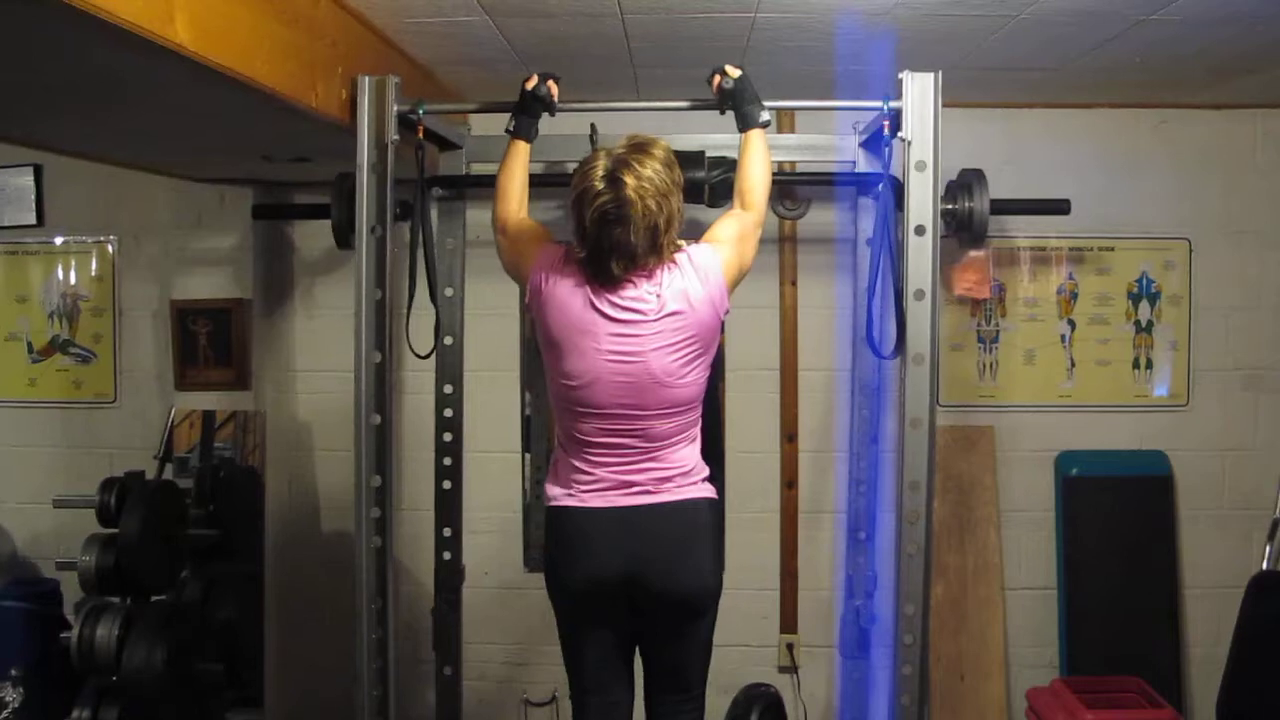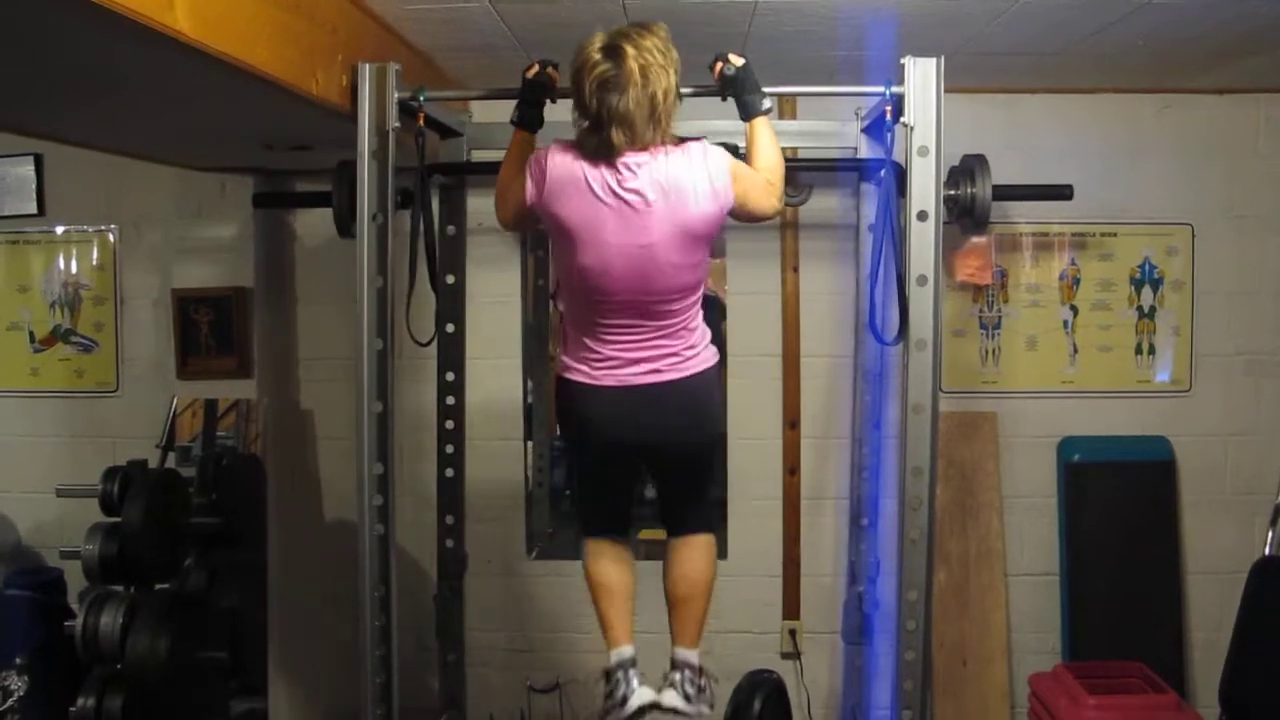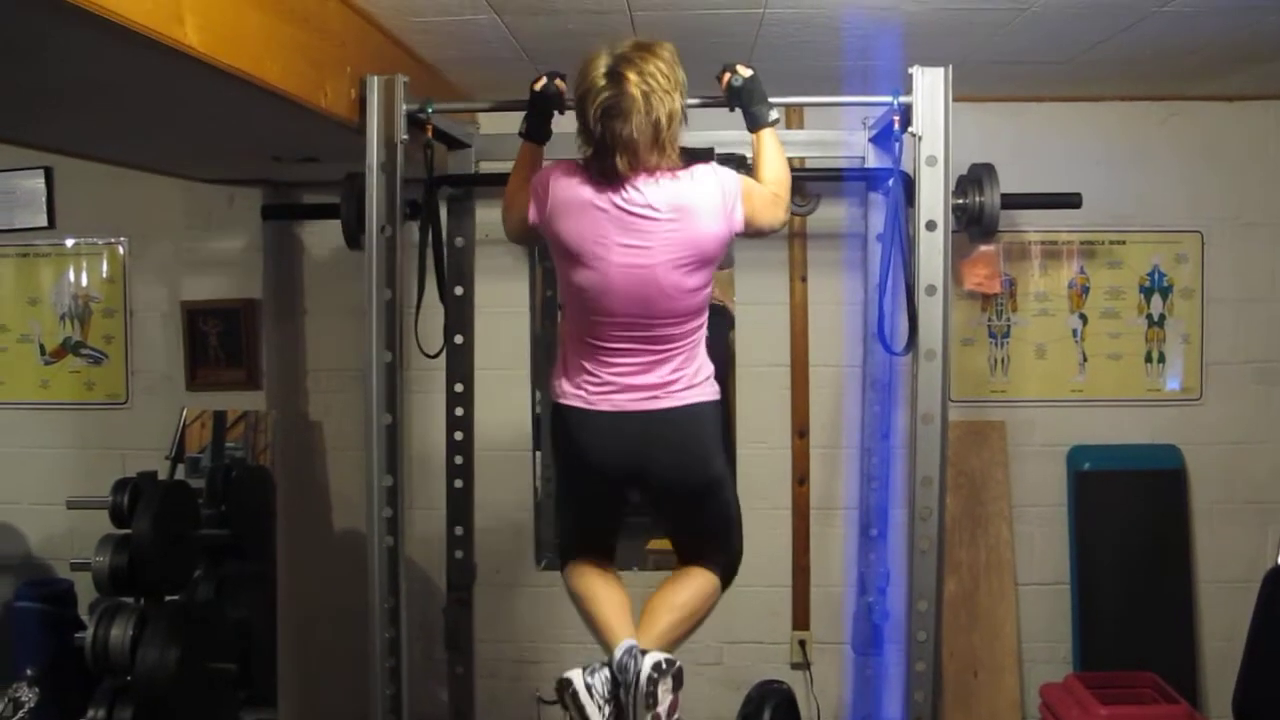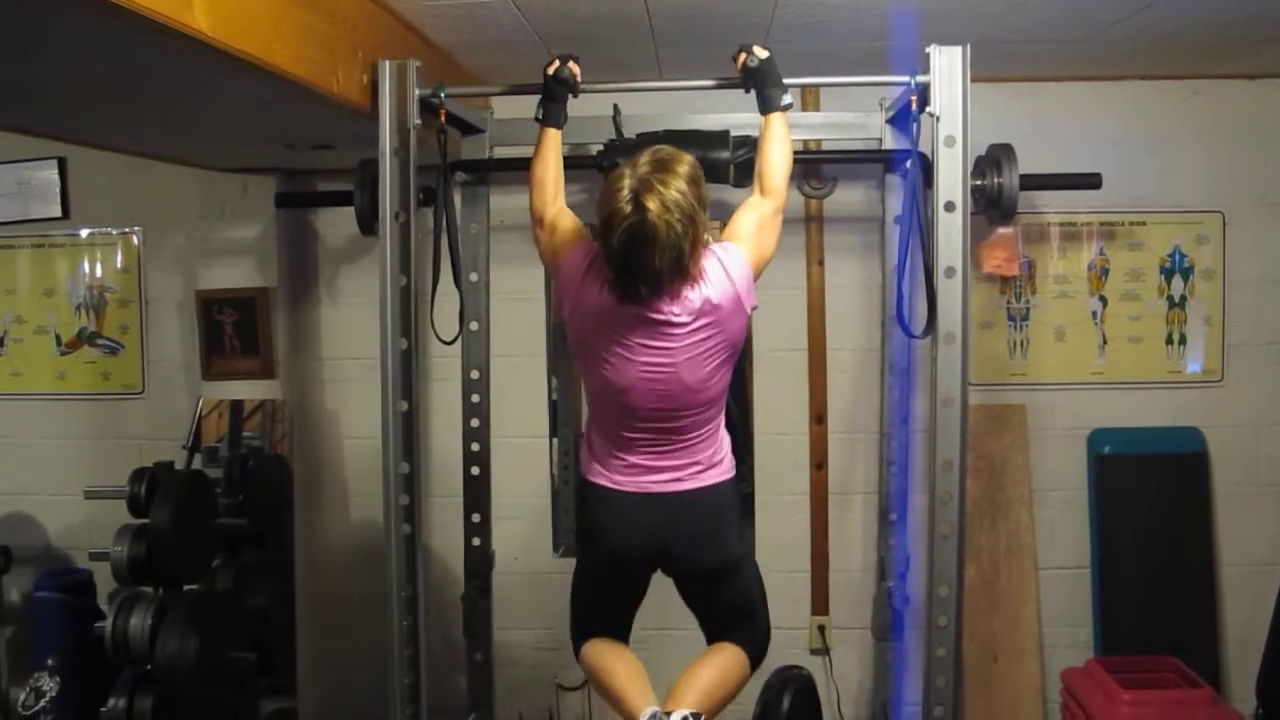
dt=1s
person 1, frame 1
left shoulder: (553, 288)
right shoulder: (701, 284)
left elbow: (508, 222)
right elbow: (749, 211)
left wrist: (523, 125)
right wrist: (751, 116)
left hip: (581, 534)
right hip: (682, 532)
person 1, frame 2
left shoulder: (554, 172)
right shoulder: (704, 171)
left elbow: (508, 210)
right elbow: (769, 195)
left wrist: (526, 117)
right wrist: (753, 104)
left hip: (589, 397)
right hip: (687, 393)
left knee: (603, 524)
right knee: (691, 523)
person 1, frame 3
left shoulder: (560, 192)
right shoulder: (711, 192)
left elbow: (515, 223)
right elbow: (775, 207)
left wrist: (534, 128)
right wrist: (759, 113)
left hip: (586, 424)
right hip: (683, 423)
left knee: (582, 553)
right knee: (713, 557)
left ankle: (620, 659)
right ankle: (648, 658)
person 1, frame 4
left shoulder: (581, 290)
right shoulder: (727, 288)
left elbow: (547, 212)
right elbow: (769, 197)
left wrist: (553, 111)
right wrist: (771, 96)
left hip: (611, 510)
right hip: (703, 508)
left knee: (596, 636)
right knee: (743, 637)
